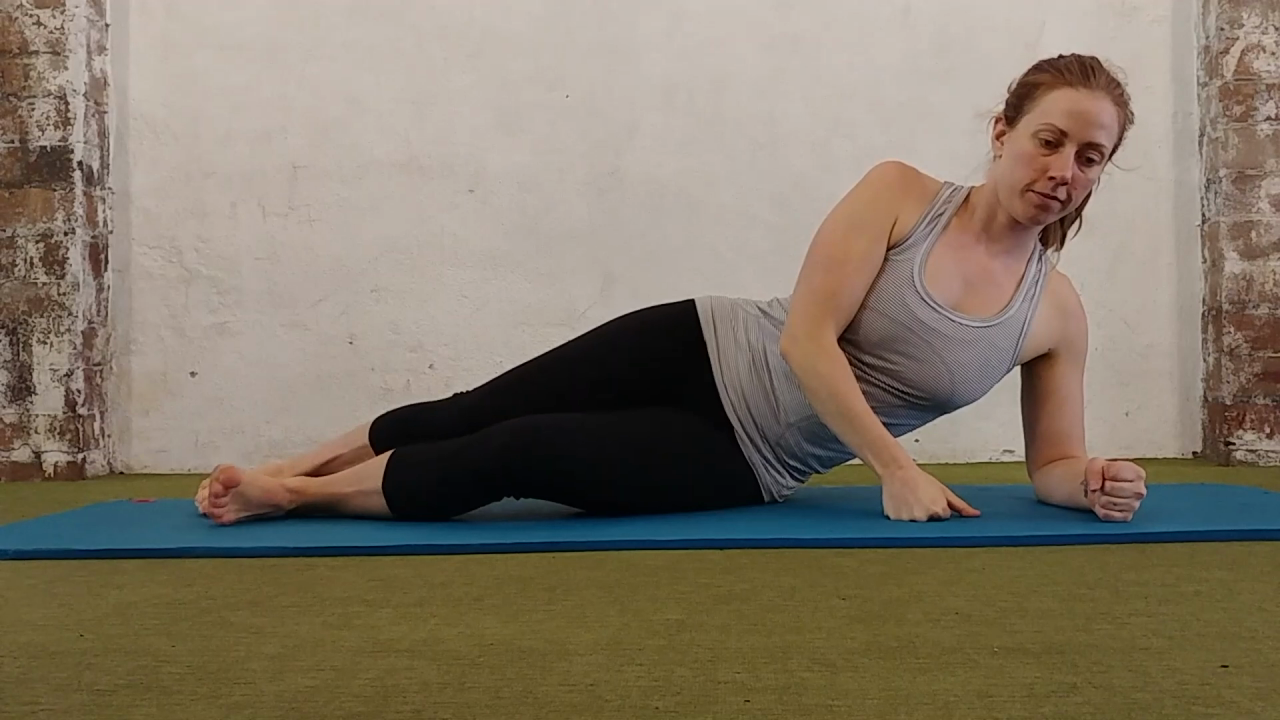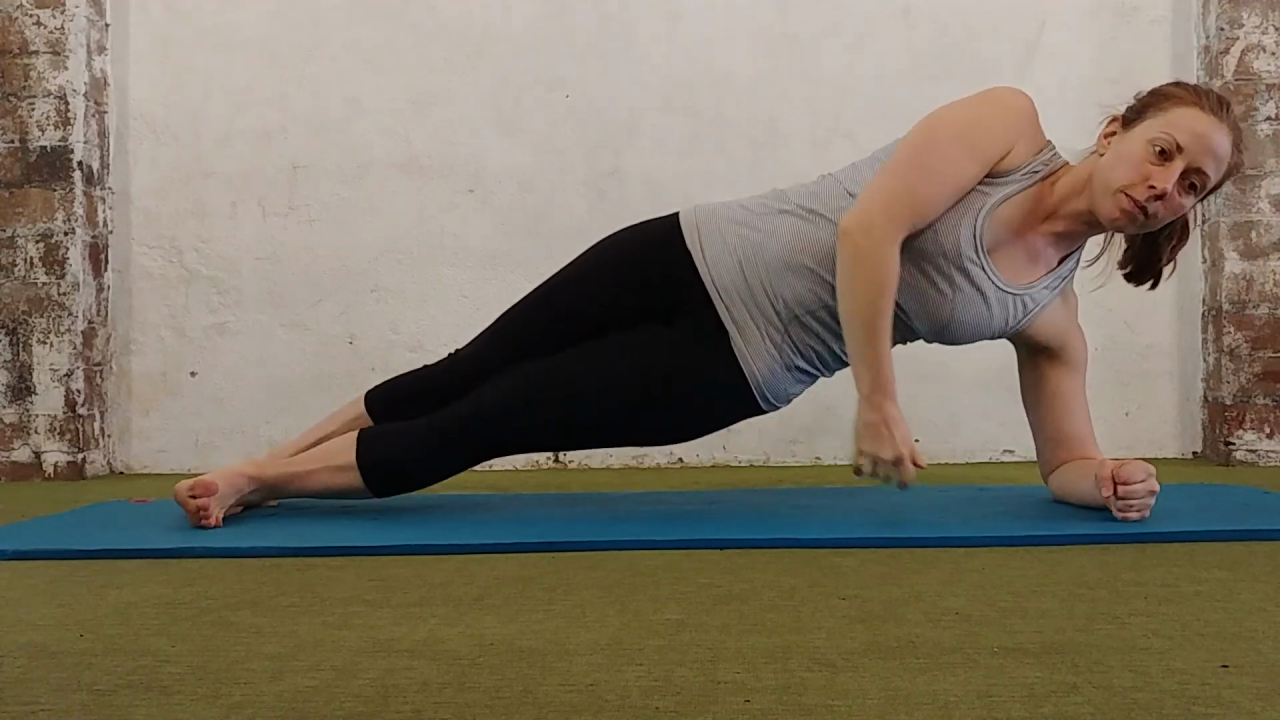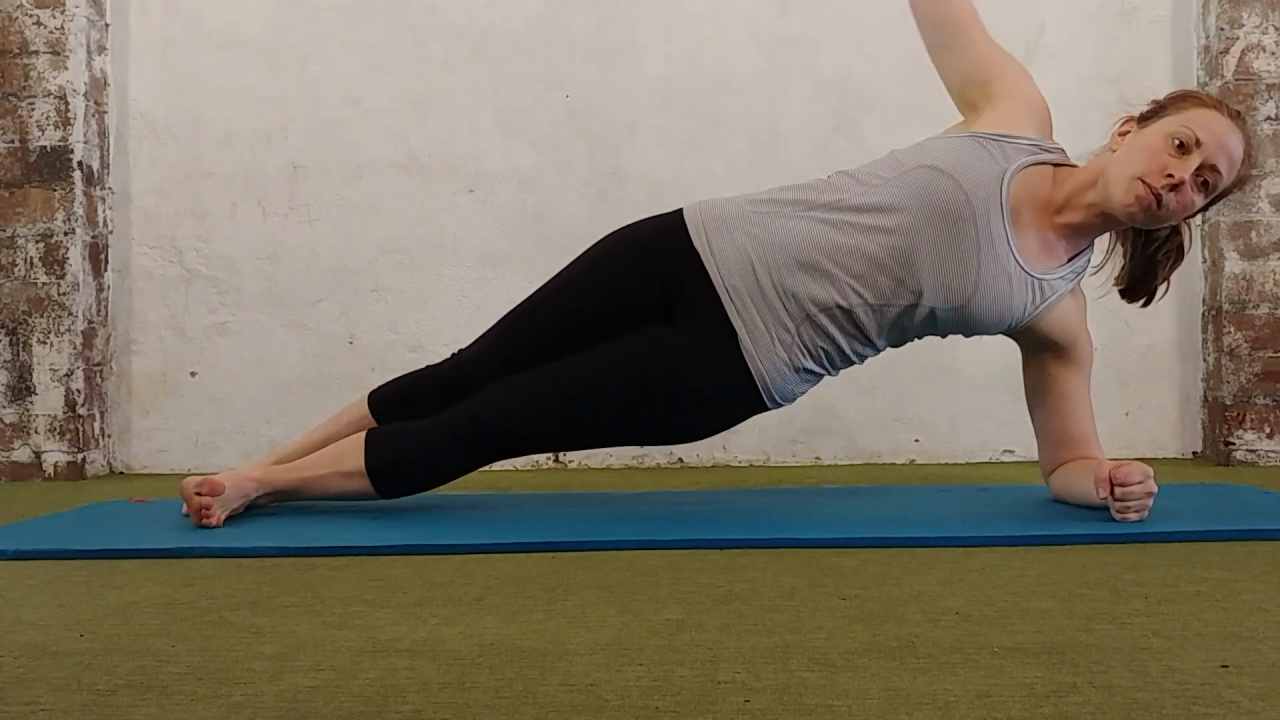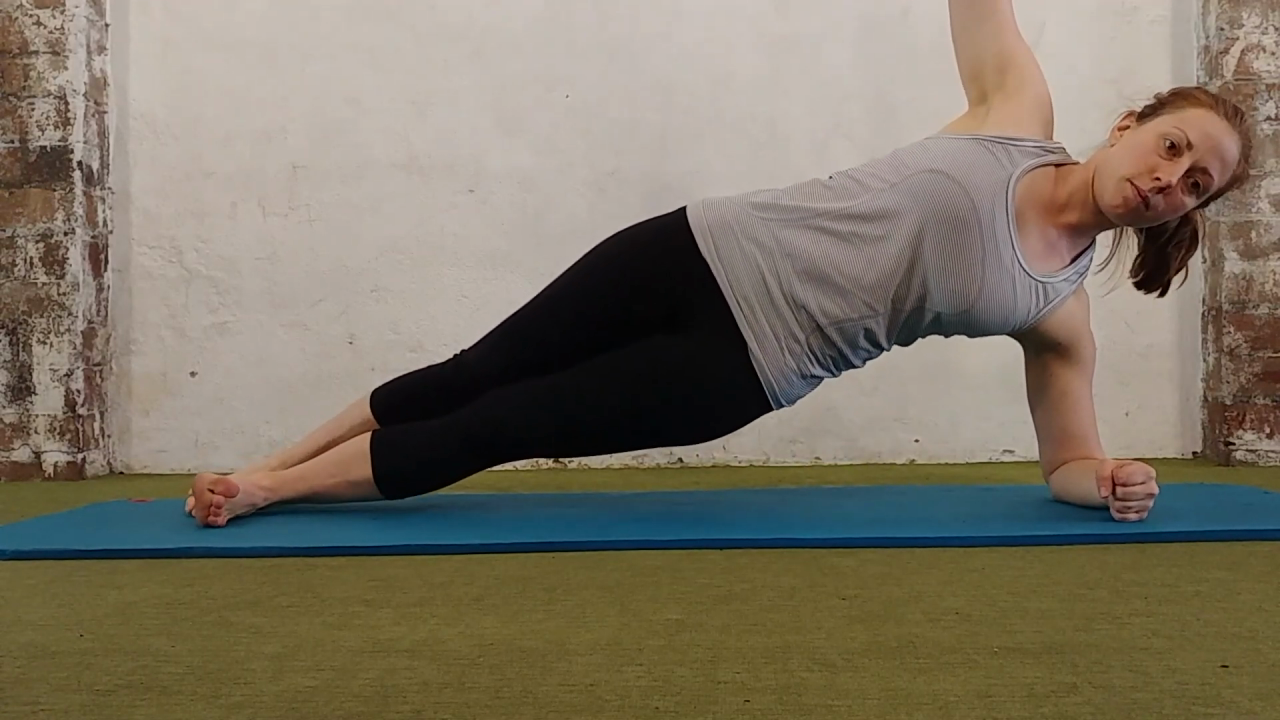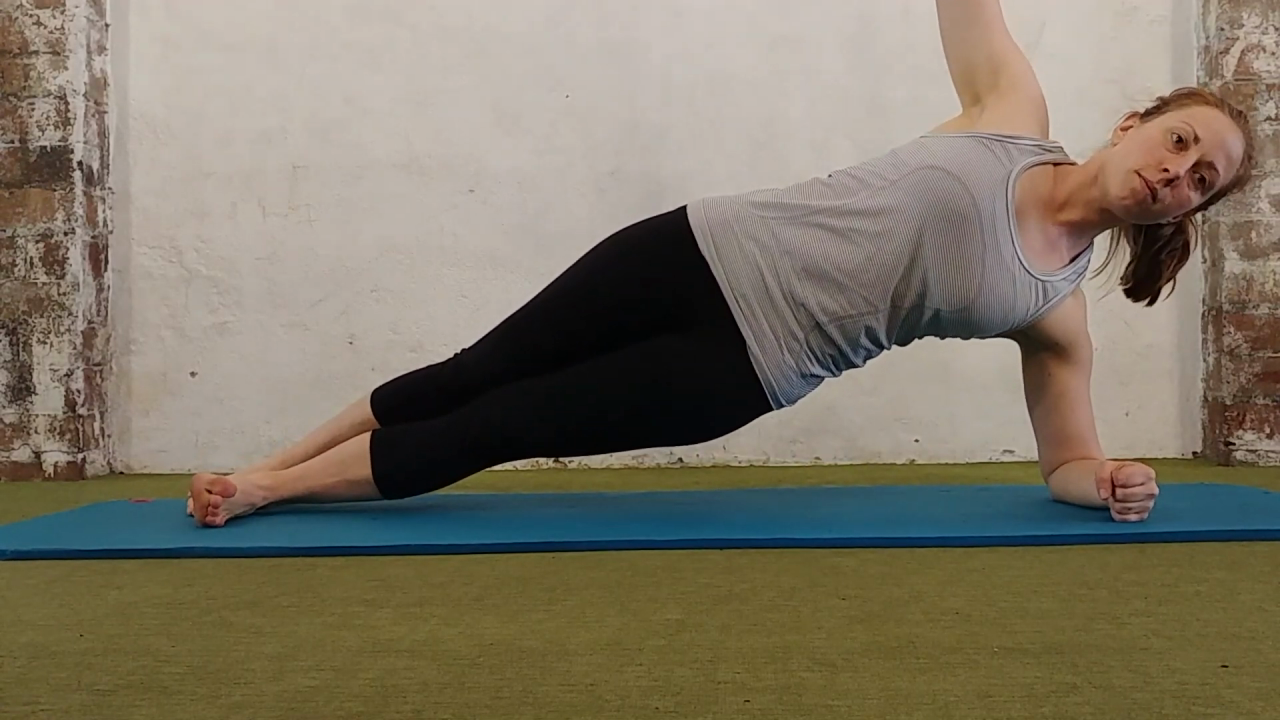
dt=1s
person 1, frame 1
left shoulder: (1057, 315)
right shoulder: (900, 193)
left elbow: (1053, 465)
right elbow: (807, 339)
left wrist: (1095, 481)
right wrist: (898, 471)
left hip: (742, 466)
right hip: (700, 352)
left knee: (508, 460)
right knee: (464, 417)
left ankle: (289, 494)
right ankle: (278, 476)
person 1, frame 2
left shoulder: (1052, 317)
right shoulder: (1011, 122)
left elbow: (1065, 462)
right elbow: (866, 233)
left wrist: (1111, 481)
right wrist: (877, 399)
left hip: (732, 369)
right hip: (689, 259)
left knee: (478, 426)
right knee: (455, 382)
left ankle: (258, 481)
right ankle: (256, 473)
person 1, frame 3
left shoulder: (1057, 314)
right shoulder: (1016, 113)
left elbow: (1068, 462)
left wrist: (1111, 480)
left hip: (733, 367)
right hip: (696, 250)
left knee: (479, 430)
right knee: (463, 378)
left ankle: (261, 487)
right ankle: (257, 471)
person 1, frame 4
left shoulder: (1059, 312)
right shoulder: (1020, 114)
left elbow: (1068, 460)
left wrist: (1112, 481)
left hip: (740, 370)
right hip: (701, 252)
left knee: (487, 432)
right knee: (471, 378)
left ankle: (263, 492)
right ankle: (262, 472)
person 1, frame 5
left shoulder: (1057, 313)
right shoulder: (1015, 114)
left elbow: (1067, 461)
left wrist: (1113, 482)
left hip: (738, 369)
right hip: (699, 252)
left knee: (486, 432)
right knee: (473, 377)
left ankle: (260, 492)
right ankle: (259, 471)
